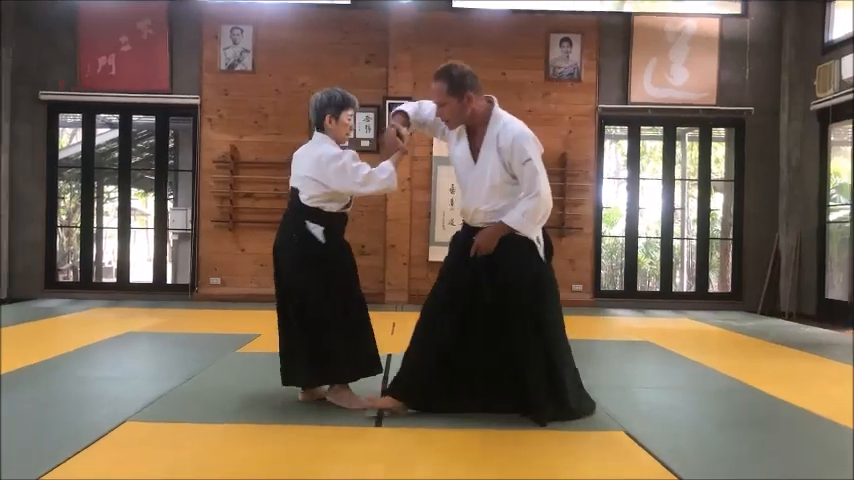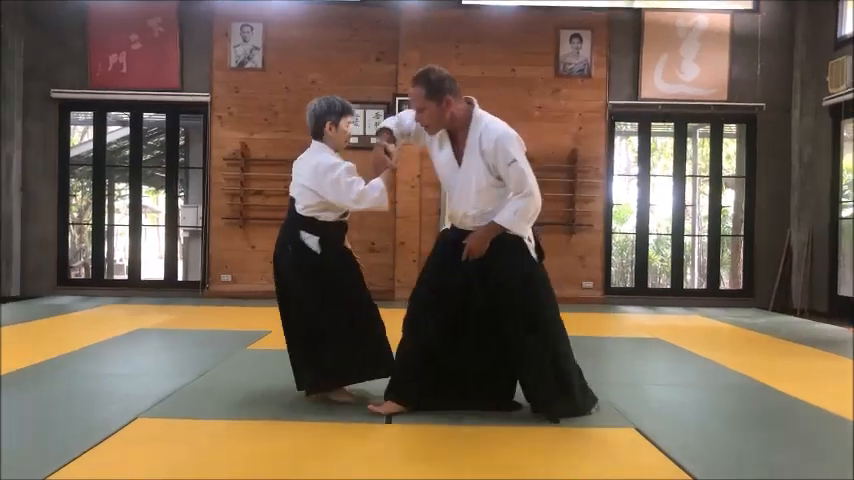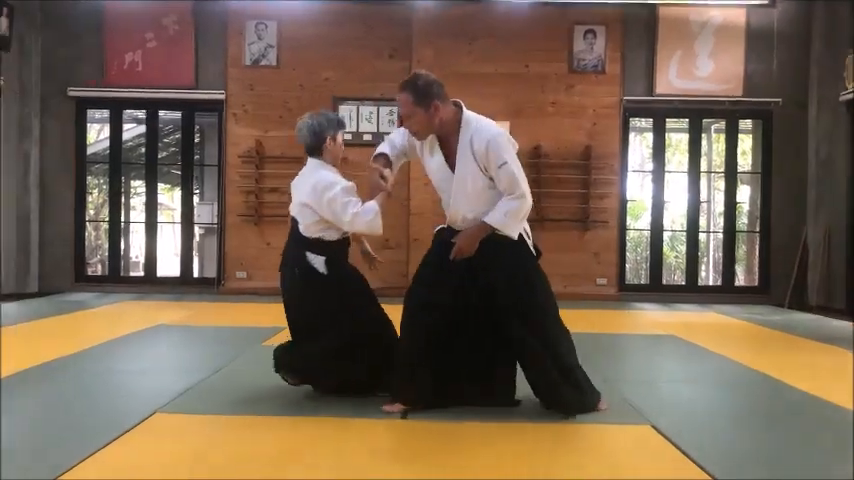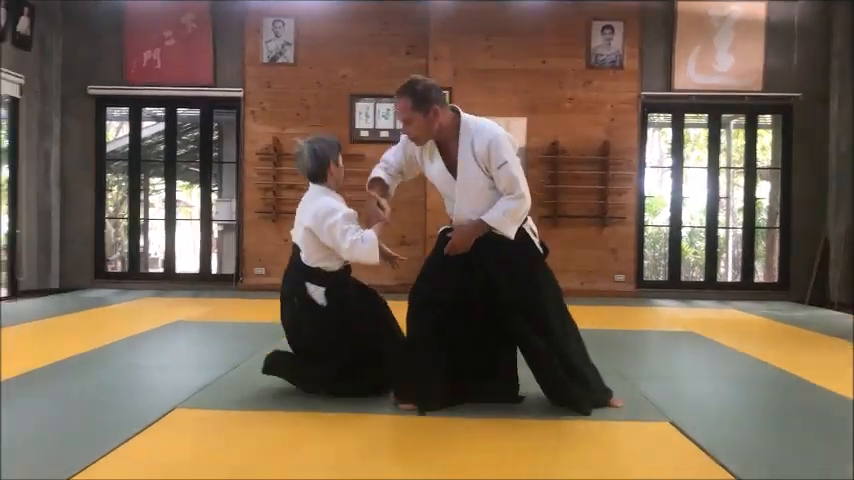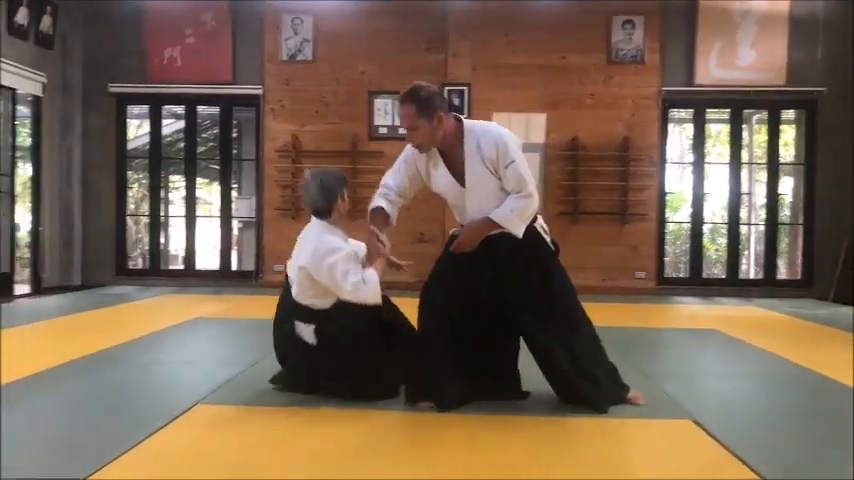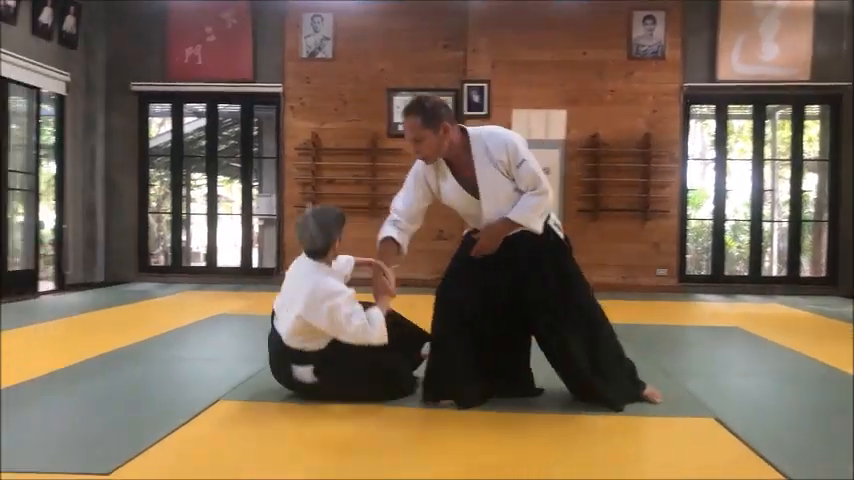
dt=0.1s
person 1, frame 1
left shoulder: (514, 136)
right shoulder: (453, 122)
left elbow: (539, 199)
right elbow: (414, 110)
left wrist: (497, 232)
right wrist: (401, 121)
left hip: (516, 244)
right hip: (472, 236)
left knee: (533, 328)
right knee: (442, 312)
left ankle: (560, 403)
right ankle: (407, 391)
person 1, frame 2
left shoulder: (496, 135)
right shoulder: (428, 125)
left elbow: (527, 197)
right elbow: (399, 122)
left wrist: (486, 234)
right wrist: (387, 136)
left hip: (506, 243)
right hip: (458, 237)
left knee: (534, 324)
right knee: (427, 312)
left ankle: (567, 399)
right ankle: (407, 394)
person 1, frame 3
left shoulder: (488, 137)
right shoulder: (420, 134)
left elbow: (519, 198)
right elbow: (395, 142)
left wrist: (477, 233)
right wrist: (381, 163)
left hip: (501, 241)
right hip: (455, 237)
left knee: (533, 321)
right knee: (423, 309)
left ankle: (575, 395)
right ankle: (411, 393)
person 1, frame 4
left shoulder: (488, 137)
right shoulder: (414, 143)
left elbow: (518, 199)
right elbow: (389, 167)
left wrist: (474, 230)
right wrist: (379, 188)
left hip: (507, 241)
right hip: (459, 238)
left knee: (543, 319)
right knee: (428, 306)
left ankle: (588, 390)
right ankle: (425, 391)
person 1, frame 5
left shoulder: (493, 139)
right shoulder: (419, 153)
left elbow: (527, 197)
right elbow: (390, 191)
left wrist: (482, 228)
right wrist: (377, 227)
left hip: (519, 240)
right hip: (470, 239)
left knee: (556, 315)
right knee: (438, 305)
left ankle: (606, 387)
right ankle: (441, 389)
person 1, frame 6
left shoulder: (499, 142)
right shoulder: (425, 171)
left elbow: (539, 192)
right elbow: (401, 219)
left wrist: (500, 230)
right wrist: (381, 265)
left hip: (533, 240)
right hip: (484, 241)
left knee: (573, 313)
right knee: (454, 305)
left ankle: (626, 384)
right ankle: (459, 387)
person 2, frame 1
left shoulder: (305, 153)
right shoulder: (333, 157)
right elbow: (372, 180)
right wrist: (397, 153)
left hip: (294, 236)
right hip: (316, 241)
left knee: (303, 312)
right knee: (337, 312)
left ankle: (310, 384)
right ankle: (338, 386)
person 2, frame 2
left shoulder: (308, 159)
right shoulder: (330, 165)
right elbow: (362, 198)
left wrist: (341, 239)
right wrist: (384, 173)
left hip: (295, 245)
right hip: (312, 250)
left knee: (312, 318)
right knee: (341, 316)
left ankle: (314, 379)
right ankle: (328, 381)
person 2, frame 3
left shoulder: (309, 175)
right shoulder: (328, 182)
right elbow: (358, 220)
left wrist: (361, 244)
right wrist: (380, 195)
left hip: (302, 263)
right hip: (317, 267)
right knee: (355, 325)
person 2, frame 4
left shoulder: (313, 199)
right shoulder: (331, 209)
right elbow: (357, 248)
left wrist: (380, 248)
right wrist: (378, 224)
left hip: (303, 291)
right hip: (313, 297)
person 2, frame 5
left shoulder: (315, 230)
right shoulder: (329, 248)
right elbow: (362, 290)
left wrist: (375, 255)
right wrist: (379, 261)
left hip: (298, 317)
right hip: (307, 332)
left knee: (379, 312)
person 2, frame 6
left shoulder: (301, 264)
right shoulder: (329, 293)
left elbow: (334, 265)
right elbow: (366, 331)
left wrist: (367, 262)
right wrist: (384, 298)
right hip: (304, 372)
